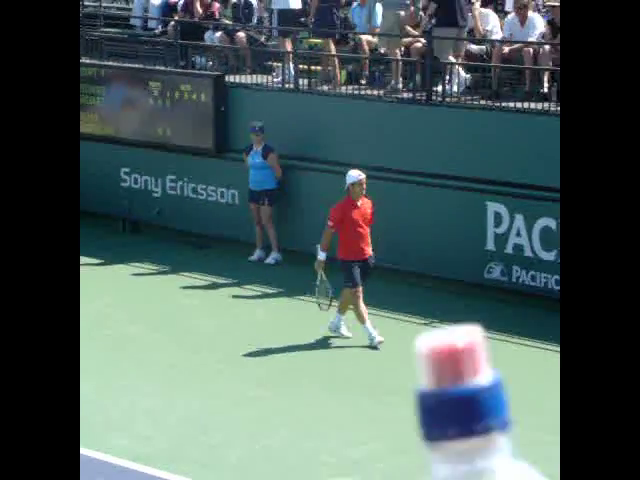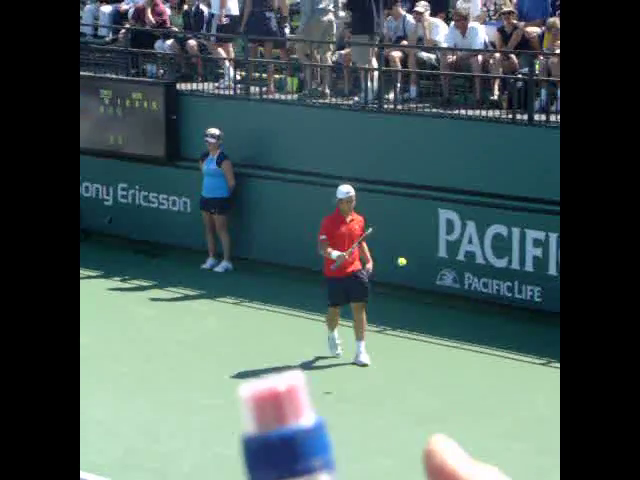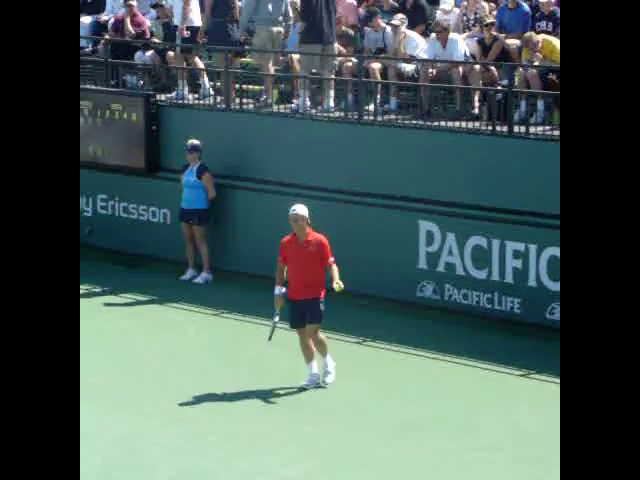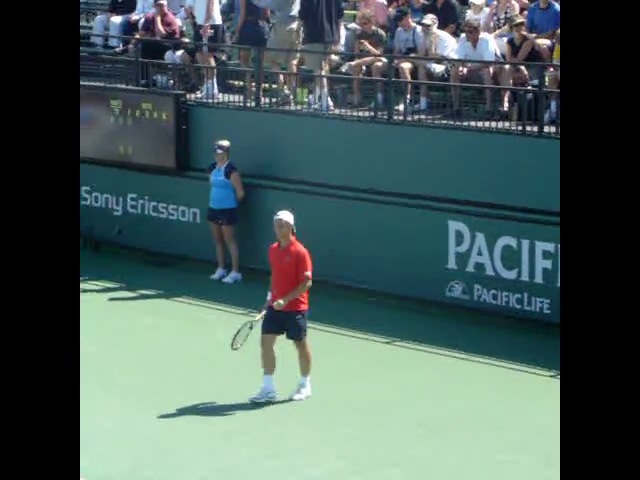
dt=0.7s
person 1, frame 1
left shoulder: (368, 204)
right shoulder: (340, 208)
right elbow: (328, 232)
left wrist: (369, 247)
right wrist: (321, 256)
left hip: (365, 256)
right hip: (349, 258)
left knee: (349, 291)
right knee: (357, 294)
left ankle: (337, 323)
right ankle: (370, 333)
person 1, frame 2
left shoulder: (359, 220)
right shoulder: (329, 222)
right elbow: (322, 247)
left wrist: (369, 261)
right wrist: (335, 254)
left hip: (356, 272)
right hip: (334, 274)
left knee: (359, 310)
right knee: (334, 312)
left ankle: (361, 351)
right ankle: (333, 336)
person 1, frame 3
left shoulder: (320, 241)
right shoulder: (285, 243)
left elbow: (331, 264)
right elbow: (281, 268)
left wrist: (336, 280)
right wrist: (278, 291)
left hip: (315, 295)
right hip: (294, 297)
left knee: (313, 333)
right knee: (303, 334)
left ankle: (328, 363)
right ankle: (314, 374)
person 1, frame 4
left shoulder: (300, 252)
right shoulder: (273, 250)
left elbow: (307, 282)
left wrist: (286, 299)
right wrist: (270, 296)
left hip: (295, 308)
right hip: (276, 306)
left knee: (301, 345)
right knee: (265, 343)
left ankle: (305, 385)
right ankle: (268, 389)
person 2, frame 1
left shoulder: (268, 152)
right shoulder: (247, 151)
left elbow: (278, 173)
left wrist: (271, 183)
left hip: (267, 191)
right hip: (253, 190)
left knee: (266, 222)
right knee: (257, 222)
left ankle: (275, 253)
right ankle: (259, 251)
person 2, frame 2
left shoulder: (223, 160)
right shoulder: (204, 157)
left elbow: (231, 182)
left wrist: (224, 194)
left hip: (219, 199)
right hip: (205, 197)
left knee: (221, 230)
right knee: (209, 229)
left ankle: (226, 262)
right ankle: (211, 258)
person 2, frame 3
left shoulder: (203, 171)
right shoulder: (185, 169)
left elbow: (212, 193)
left wrist: (202, 204)
left hip: (198, 211)
right hip: (185, 208)
left knee: (200, 241)
right knee: (188, 241)
left ankle: (206, 273)
right ankle: (191, 270)
person 2, frame 4
left shoulder: (231, 170)
right shoulder: (212, 168)
left elbow: (240, 193)
left wrist: (231, 203)
left hip: (227, 210)
right hip: (213, 208)
left knee: (229, 241)
right knee: (217, 240)
left ankle: (235, 272)
right ankle: (221, 269)
